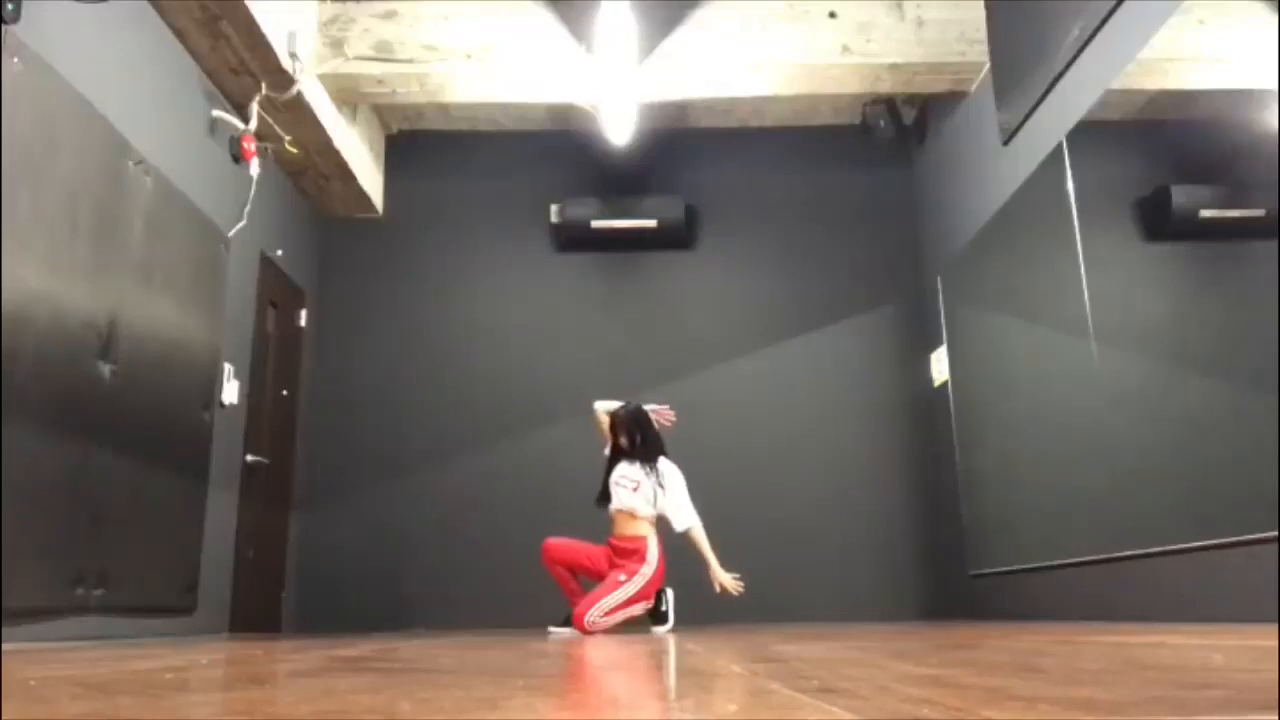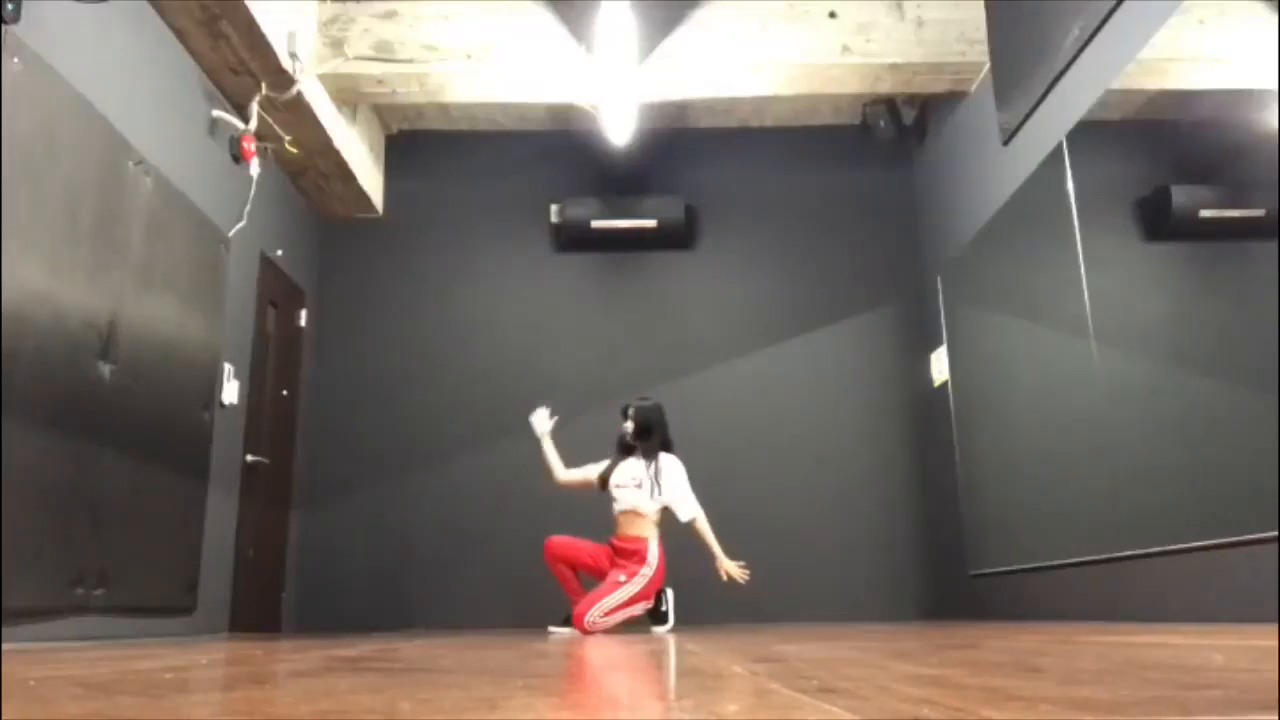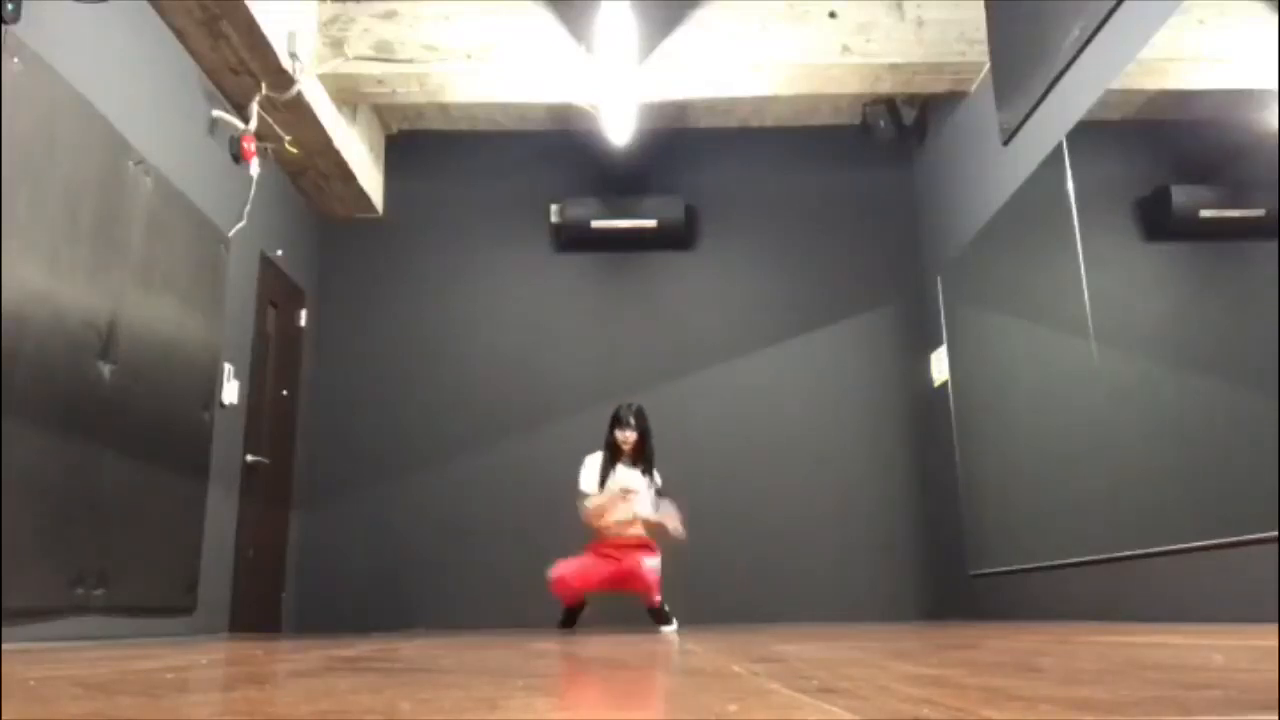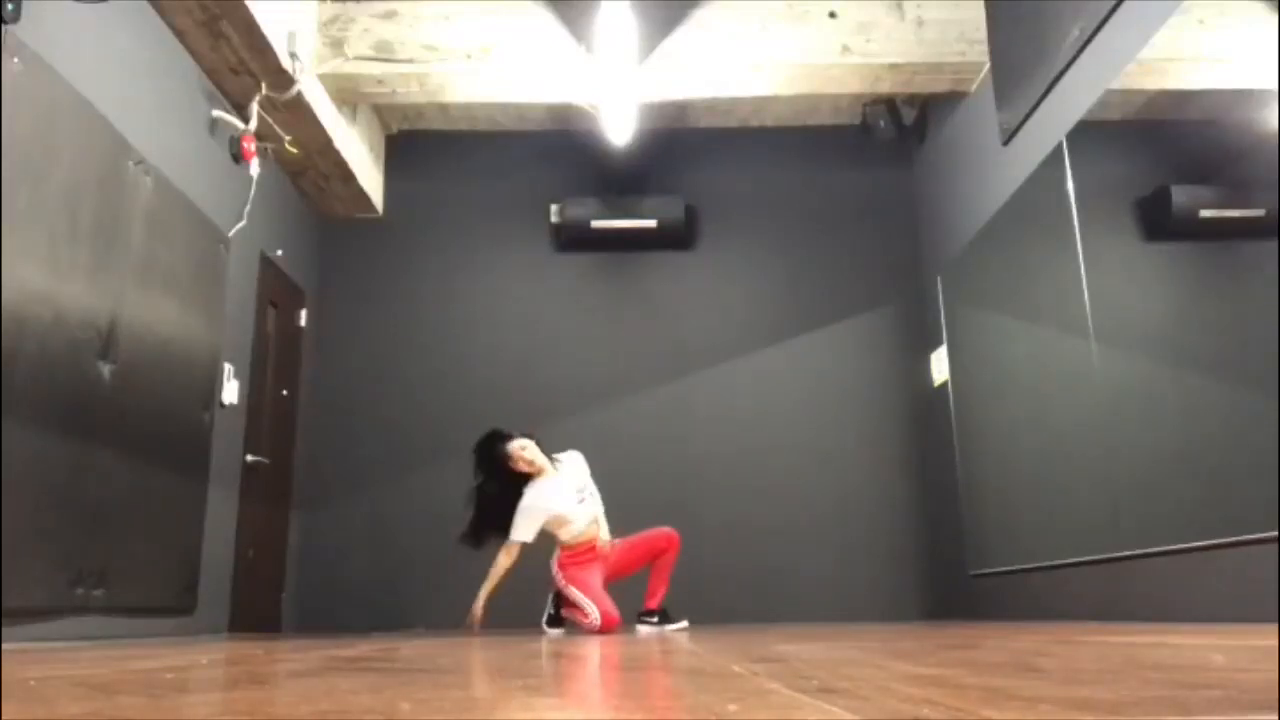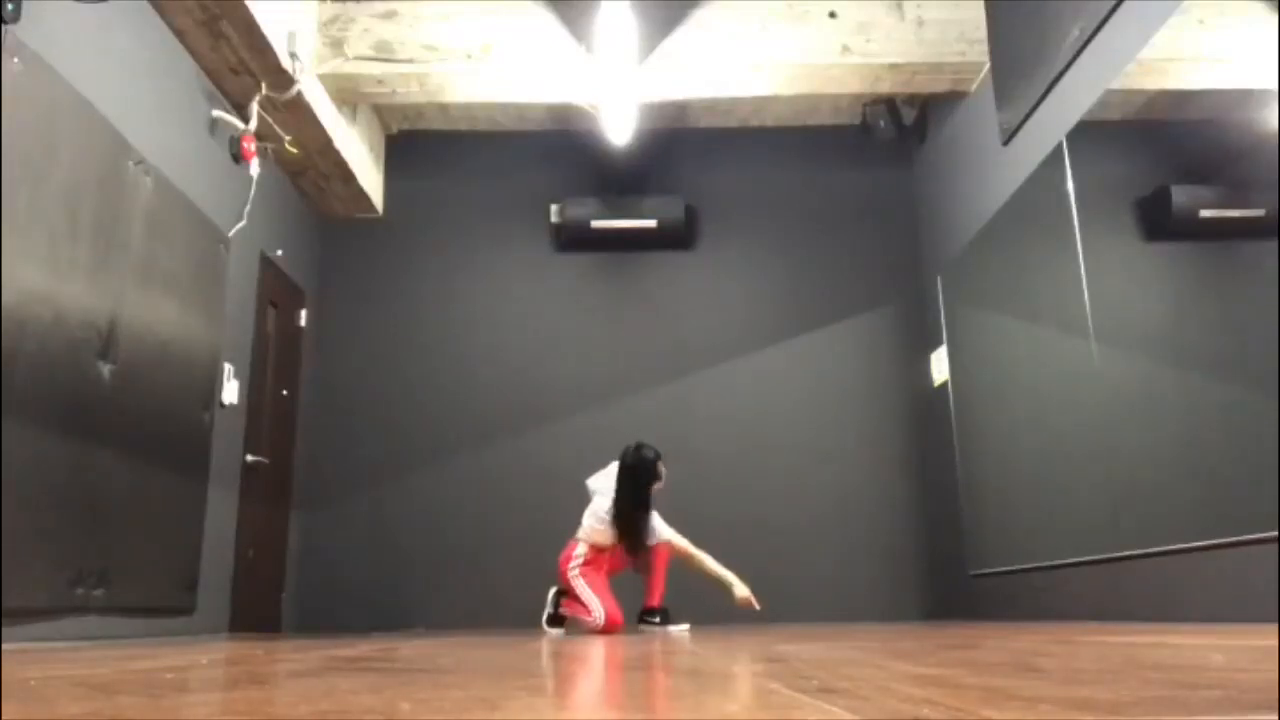
dt=1s
person 1, frame 1
left shoulder: (664, 470)
right shoulder: (619, 459)
left elbow: (690, 519)
right elbow: (600, 408)
left wrist: (714, 567)
right wrist: (642, 412)
left hip: (644, 560)
right hip: (614, 553)
left knee: (587, 621)
right knee: (552, 549)
left ankle: (652, 603)
right ankle: (581, 608)
person 1, frame 2
left shoulder: (666, 463)
right shoulder: (618, 464)
left elbow: (693, 512)
right elbow: (563, 476)
left wrist: (720, 557)
right wrist: (544, 437)
left hip: (646, 560)
right hip: (615, 553)
left knee: (586, 622)
left ankle: (652, 603)
right ankle: (581, 610)
person 1, frame 3
left shoulder: (648, 473)
right shoulder: (596, 463)
left elbow: (649, 516)
right elbow: (590, 514)
left wrist: (665, 519)
right wrist: (619, 490)
left hip: (639, 550)
right hip: (602, 553)
left knee: (643, 567)
right knee: (560, 577)
left ankle: (656, 606)
right ankle: (573, 605)
person 1, frame 4
left shoulder: (573, 460)
right shoulder: (533, 500)
right elbow: (509, 551)
left wrist: (604, 527)
right wrist: (481, 597)
left hip: (605, 551)
right hip: (575, 564)
left knee: (668, 538)
right knee: (608, 621)
left ankle: (651, 614)
right ankle: (561, 606)
person 1, frame 5
left shoulder: (617, 471)
right shoulder: (638, 510)
left elbow: (592, 485)
right elbow: (688, 551)
right wrist: (733, 582)
left hip: (604, 552)
right hip: (580, 562)
left knee: (660, 542)
right knee: (611, 622)
left ankle: (651, 613)
right ankle: (562, 604)
